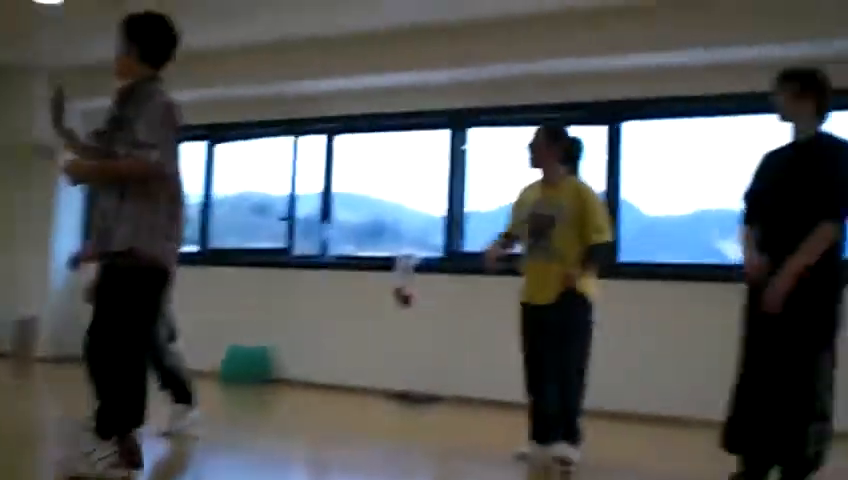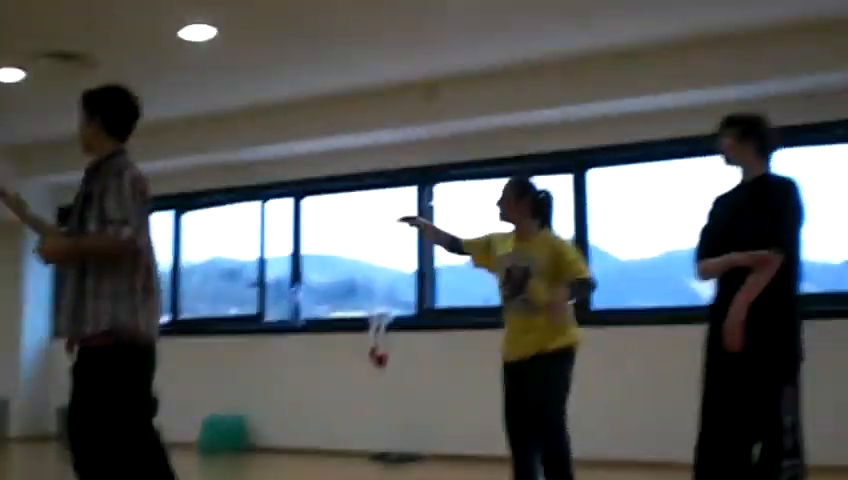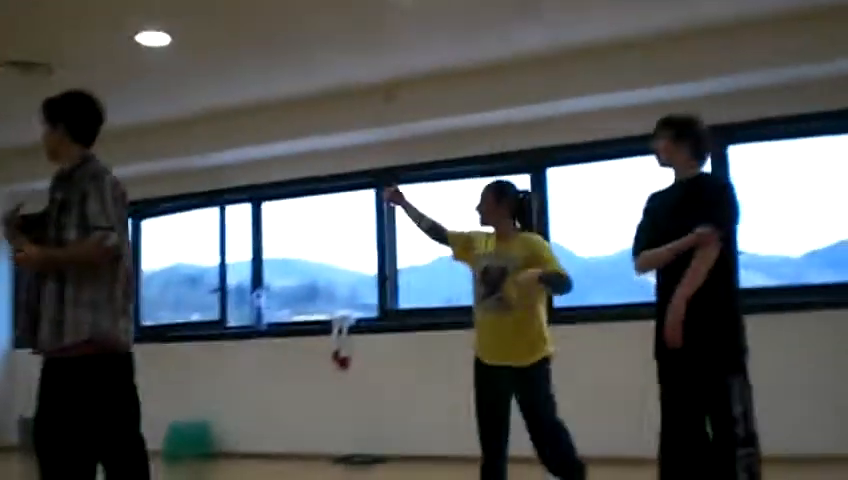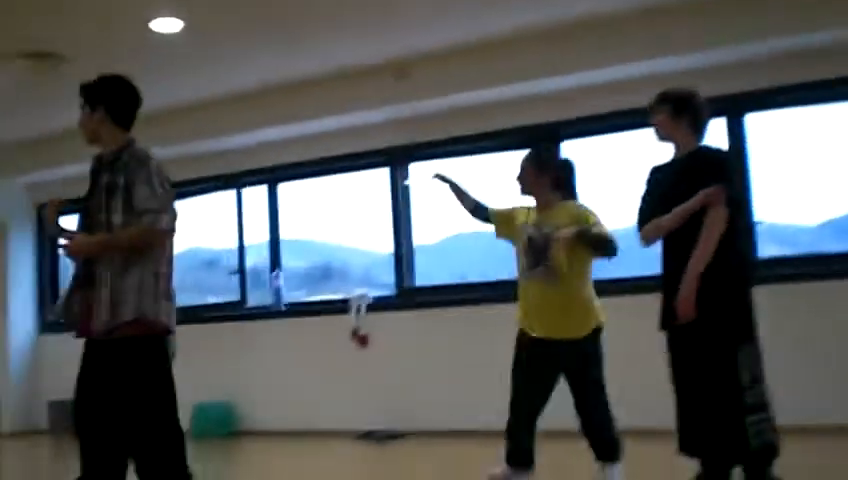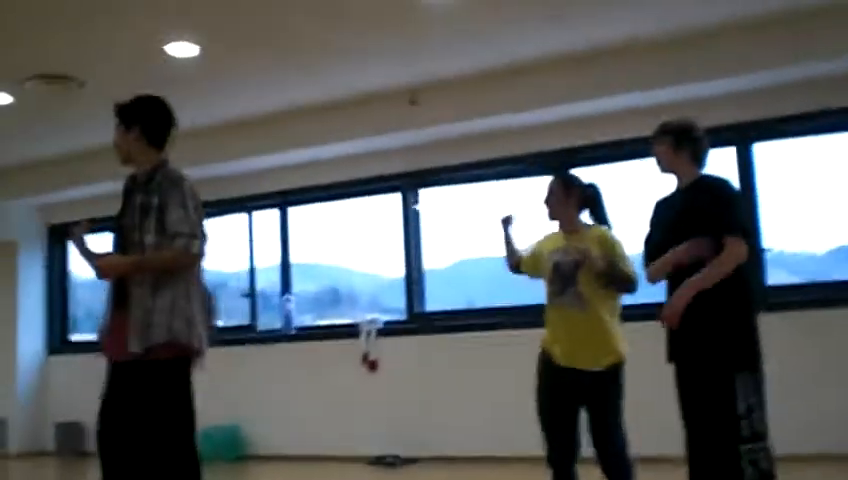
dt=0.2s
person 1, frame 1
left shoulder: (150, 99)
right shoulder: (136, 101)
left elbow: (150, 164)
left wrist: (92, 170)
right wrist: (84, 158)
left hip: (139, 245)
right hip: (129, 244)
left knee: (110, 342)
right knee: (124, 344)
right ankle: (120, 440)
person 1, frame 2
left shoulder: (120, 175)
right shoulder: (103, 175)
left elbow: (124, 239)
right elbow: (80, 240)
left wrist: (66, 248)
left hip: (118, 325)
right hip: (100, 323)
left knee: (126, 424)
right knee: (87, 423)
person 1, frame 3
left shoulder: (96, 179)
right shoulder: (68, 183)
left elbow: (110, 245)
left wrist: (44, 257)
right wrist: (22, 244)
left hip: (95, 333)
right hip: (67, 333)
left knee: (113, 435)
right knee: (53, 434)
person 1, frame 4
left shoulder: (139, 165)
right shoulder: (104, 168)
left elbow: (159, 227)
left wrist: (97, 243)
right wrist: (61, 231)
left hip: (135, 313)
right hip: (103, 315)
left knee: (148, 419)
right knee: (93, 415)
person 1, frame 5
left shoulder: (173, 186)
right shoulder: (136, 189)
left elbow: (190, 251)
left wrist: (128, 263)
right wrist: (89, 253)
left hip: (163, 334)
right hip: (129, 336)
left knee: (167, 438)
right knee: (116, 432)
person 2, frame 1
right shoulder: (772, 162)
right elbow: (751, 222)
left wrist: (786, 274)
right wrist: (751, 252)
left hip: (810, 289)
right hip: (767, 289)
left knee: (806, 384)
right knee: (753, 382)
person 2, frame 2
left shoulder: (780, 191)
right shoulder: (724, 203)
left elbow: (774, 255)
right elbow: (702, 267)
left wrist: (739, 310)
right wrist: (737, 259)
left hip: (771, 327)
right hip: (726, 326)
left knee: (777, 426)
right knee: (721, 425)
person 2, frame 3
left shoulder: (715, 189)
right shoulder: (657, 202)
left elbow: (710, 247)
right elbow: (641, 262)
left wrist: (678, 304)
right wrist: (686, 241)
left hip: (714, 321)
right hip: (672, 322)
left knee: (728, 416)
right knee: (680, 420)
person 2, frame 4
left shoulder: (716, 162)
right shoulder: (659, 175)
left elbow: (717, 218)
right elbow: (646, 234)
left wrist: (691, 279)
right wrist: (693, 202)
left hip: (721, 291)
right hip: (679, 295)
left knee: (738, 385)
right knee: (694, 392)
person 2, frame 5
left shoulder: (718, 192)
right shoulder: (665, 208)
left elbow: (738, 250)
right elbow: (652, 272)
left wrist: (687, 291)
right wrist: (677, 256)
left hip: (728, 322)
right hip: (687, 326)
left knee: (740, 414)
right knee: (702, 419)
person 3, frame 1
left shoulder: (581, 193)
right shoulder: (527, 195)
left elbow: (602, 243)
right elbow: (512, 234)
left wrist: (578, 270)
right wrist: (496, 249)
left hip: (570, 294)
right hip: (534, 294)
left knee: (566, 364)
right knee: (536, 371)
left ankle: (567, 440)
right ankle: (541, 438)
person 3, frame 2
left shoulder: (554, 245)
right shoulder: (498, 244)
left elbow: (586, 282)
right elbow: (457, 245)
left wrist: (566, 294)
right wrist: (424, 226)
left hip: (552, 346)
right hip: (515, 349)
left knee: (548, 420)
right knee: (519, 425)
person 3, frame 3
left shoulder: (532, 245)
right shoulder: (477, 243)
left elbow: (564, 283)
right elbow: (438, 233)
left wrist: (537, 275)
right wrist: (404, 204)
left hip: (528, 353)
right hip: (488, 353)
left knee: (542, 424)
right knee: (491, 428)
person 3, frame 4
left shoulder: (575, 213)
right shoulder: (518, 217)
left elbow: (609, 248)
right elbow: (481, 212)
left wrist: (576, 234)
right wrist: (451, 184)
left hip: (577, 326)
right hip: (533, 327)
left knee: (590, 400)
right knee: (523, 401)
person 3, frame 5
left shoulder: (602, 239)
right shoulder: (547, 245)
left elbow: (629, 284)
right elbow: (518, 266)
left wrist: (599, 267)
right wrist: (507, 234)
left hip: (601, 352)
right hip: (557, 351)
left knee: (606, 428)
right knee: (555, 424)
